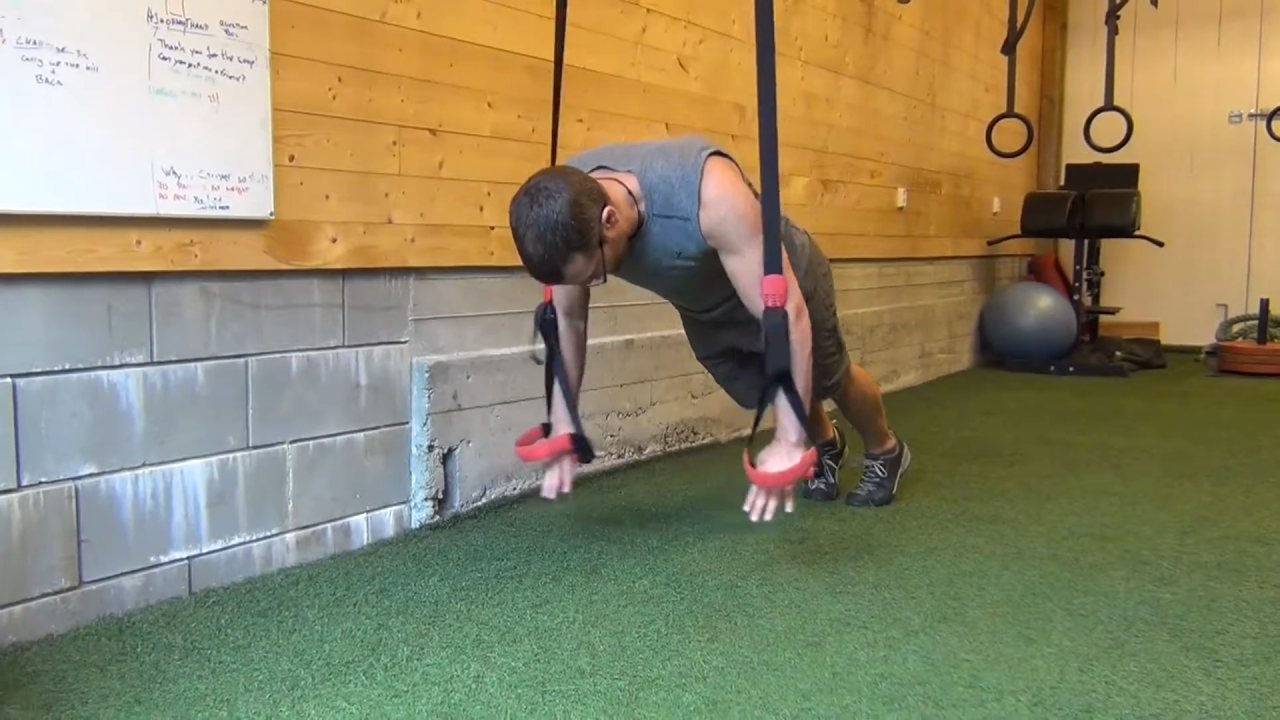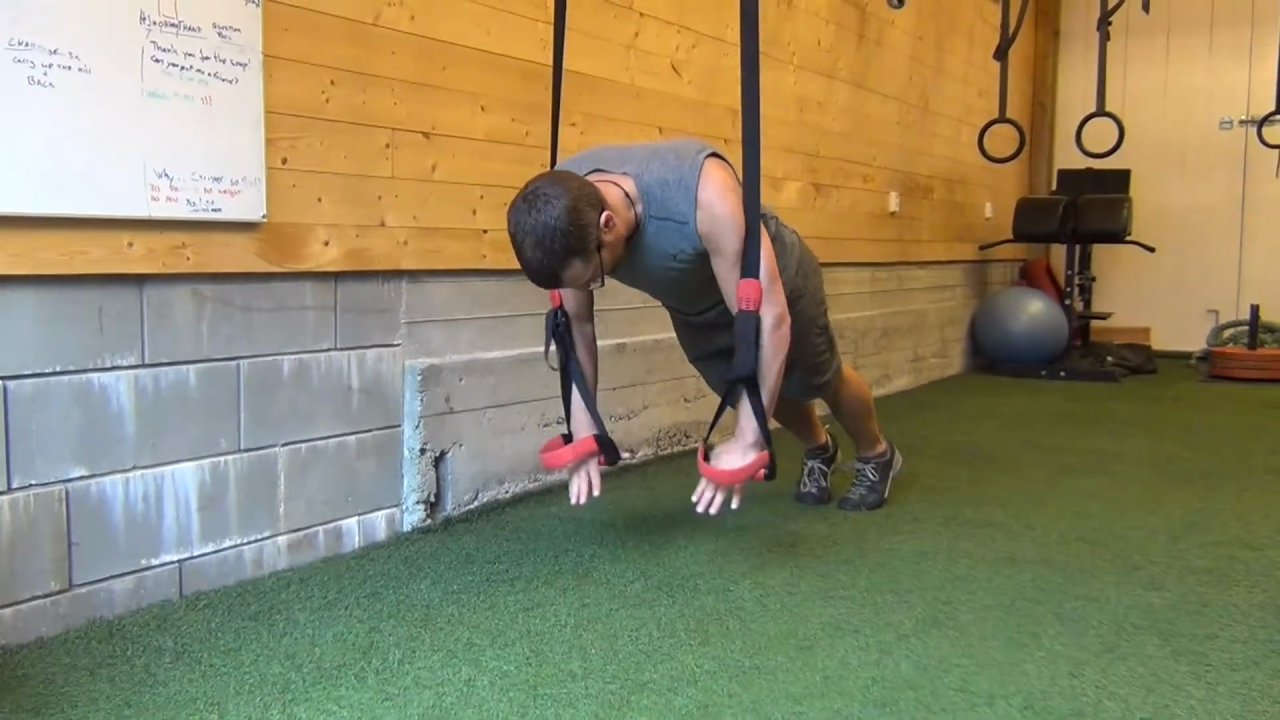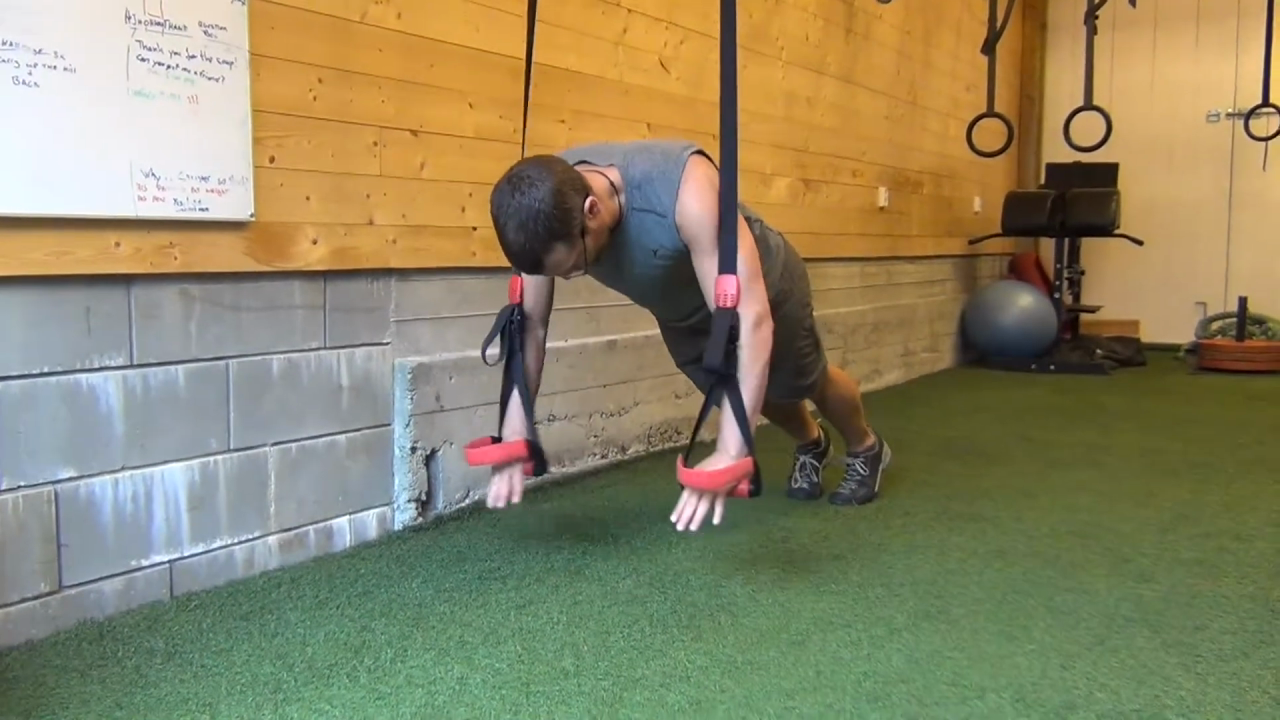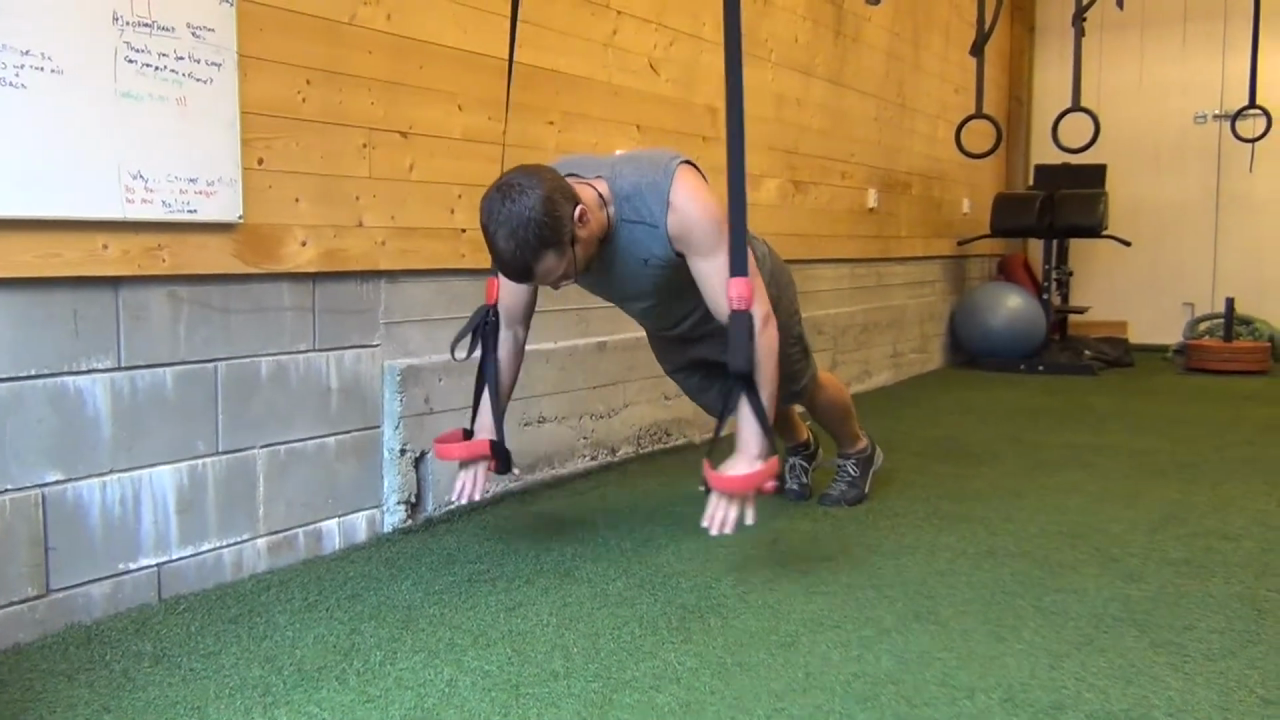
dt=0.5s
person 1, frame 1
left shoulder: (707, 191)
right shoulder: (567, 206)
left elbow: (787, 315)
right elbow: (568, 320)
left wrist: (789, 442)
right wrist: (561, 426)
left hip: (785, 281)
left knee: (830, 377)
right knee: (762, 390)
left ankle: (886, 453)
right ankle: (828, 447)
person 1, frame 2
left shoulder: (705, 195)
right shoulder: (562, 207)
left elbow: (770, 318)
right elbow: (577, 323)
left wrist: (747, 441)
right wrist: (583, 431)
left hip: (775, 281)
left knee: (819, 381)
right knee: (771, 386)
left ankle: (876, 456)
right ankle: (819, 451)
person 1, frame 3
left shoulder: (684, 189)
right shoulder: (545, 209)
left elbow: (751, 320)
right elbow: (531, 321)
left wrist: (731, 451)
right wrist: (513, 435)
left hip: (759, 286)
left knee: (807, 381)
right knee: (754, 391)
left ankle: (866, 451)
right ankle: (811, 446)
person 1, frame 4
left shoulder: (675, 199)
right shoulder: (532, 221)
left elbow: (753, 322)
right elbow: (509, 328)
left wrist: (750, 452)
right wrist: (484, 435)
left hip: (746, 299)
left knee: (799, 386)
right knee: (737, 402)
left ankle: (857, 452)
right ankle: (800, 449)
